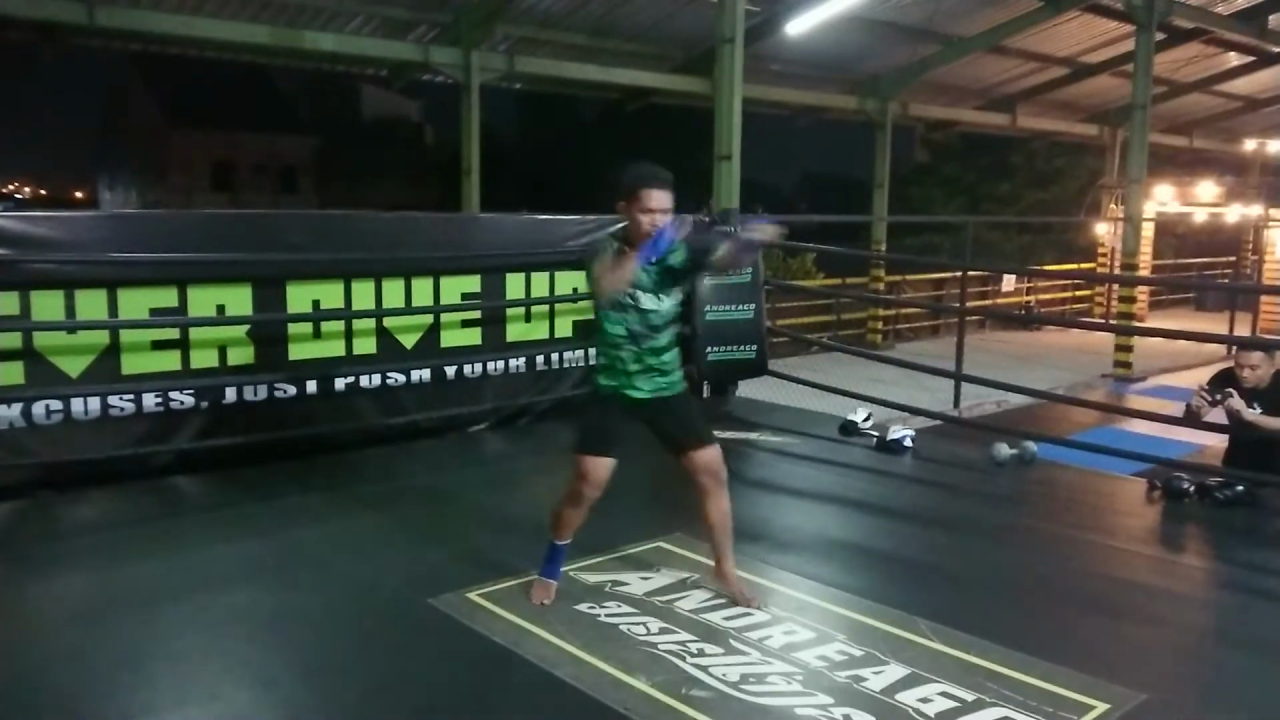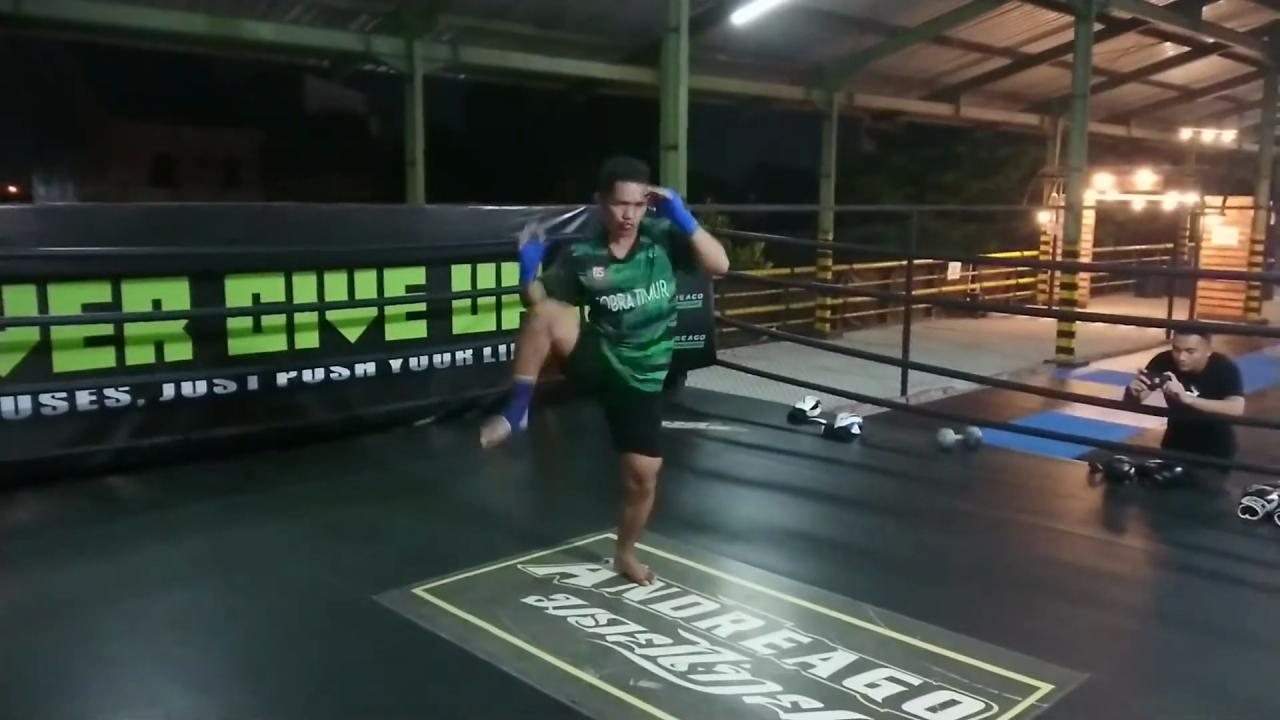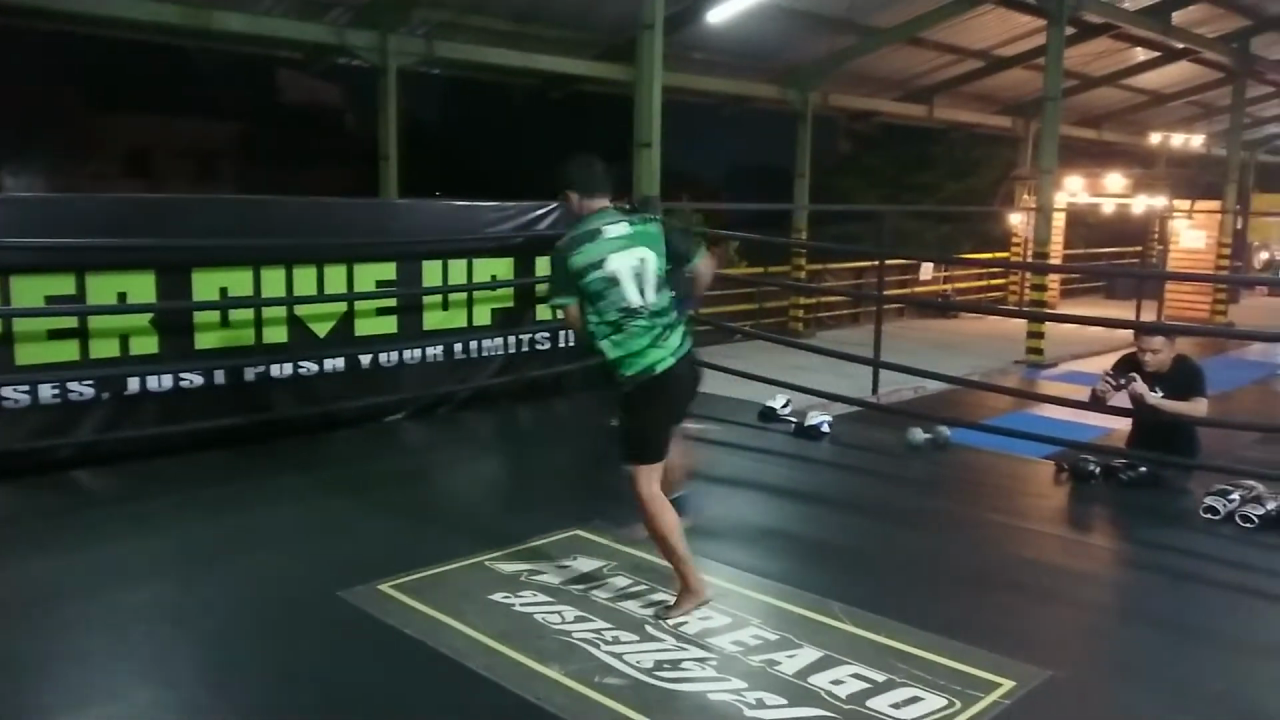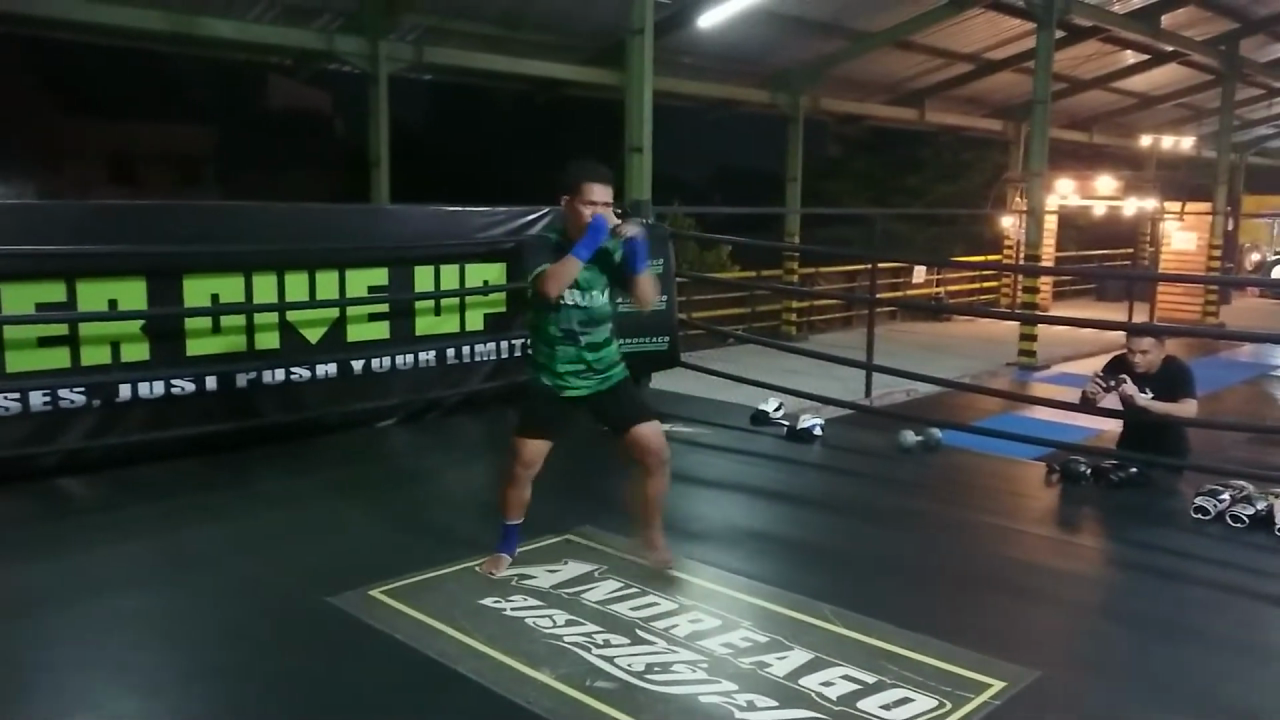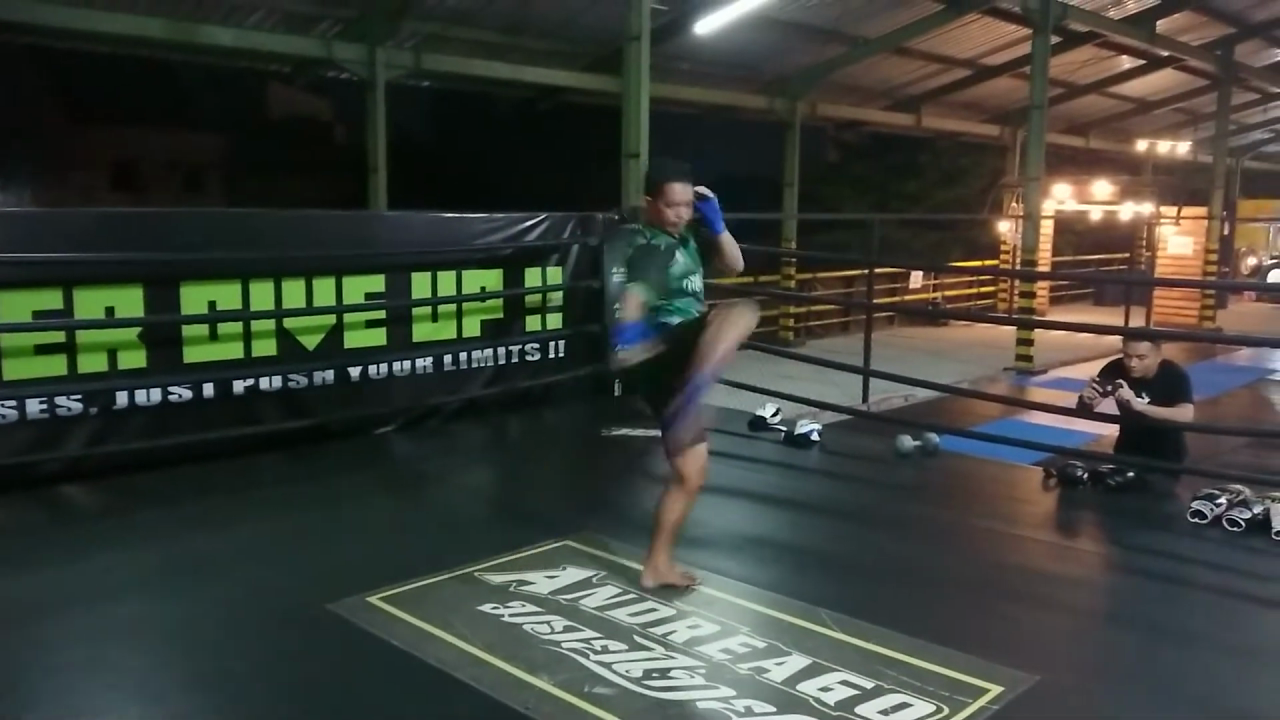
dt=1s
person 1, frame 1
left shoulder: (680, 251)
right shoulder: (606, 252)
left elbow: (722, 259)
right elbow: (603, 286)
right wrist: (649, 247)
left hip: (667, 386)
right hip: (616, 388)
left knee: (712, 473)
right knee: (587, 484)
left ankle: (725, 570)
right ankle: (550, 567)
person 1, frame 2
left shoulder: (665, 238)
right shoulder: (581, 253)
left elbow: (718, 265)
right elbow: (536, 303)
left wrist: (681, 213)
right wrist: (529, 268)
left hip: (640, 380)
right hip: (596, 357)
left knee: (642, 478)
right knee: (547, 319)
left ankle: (625, 552)
right ankle: (514, 413)
person 1, frame 3
left shoulder: (569, 250)
right shoulder: (648, 227)
left elbow: (574, 321)
right elbow: (703, 270)
right wrist: (675, 305)
left hip: (643, 375)
right hip: (681, 361)
left knee: (646, 484)
right knee: (666, 441)
left ankle: (691, 584)
right ankle: (675, 505)
person 1, frame 4
left shoulder: (615, 246)
right shoulder: (545, 244)
left elbow: (646, 301)
right elbow: (549, 288)
left wrist: (638, 253)
right wrist: (584, 242)
left hip: (608, 377)
right hip: (554, 380)
left knee: (655, 451)
right knee: (522, 468)
left ankle: (652, 538)
right ankle: (507, 545)
person 1, frame 5
left shoulder: (683, 239)
right shoulder: (649, 243)
left elbow: (733, 266)
right elbow: (635, 293)
left wrist: (714, 218)
right wrist: (628, 331)
left hip: (672, 362)
right hip: (661, 356)
left knee: (691, 475)
right knee: (737, 315)
left ankle: (658, 565)
right ankle: (694, 392)
